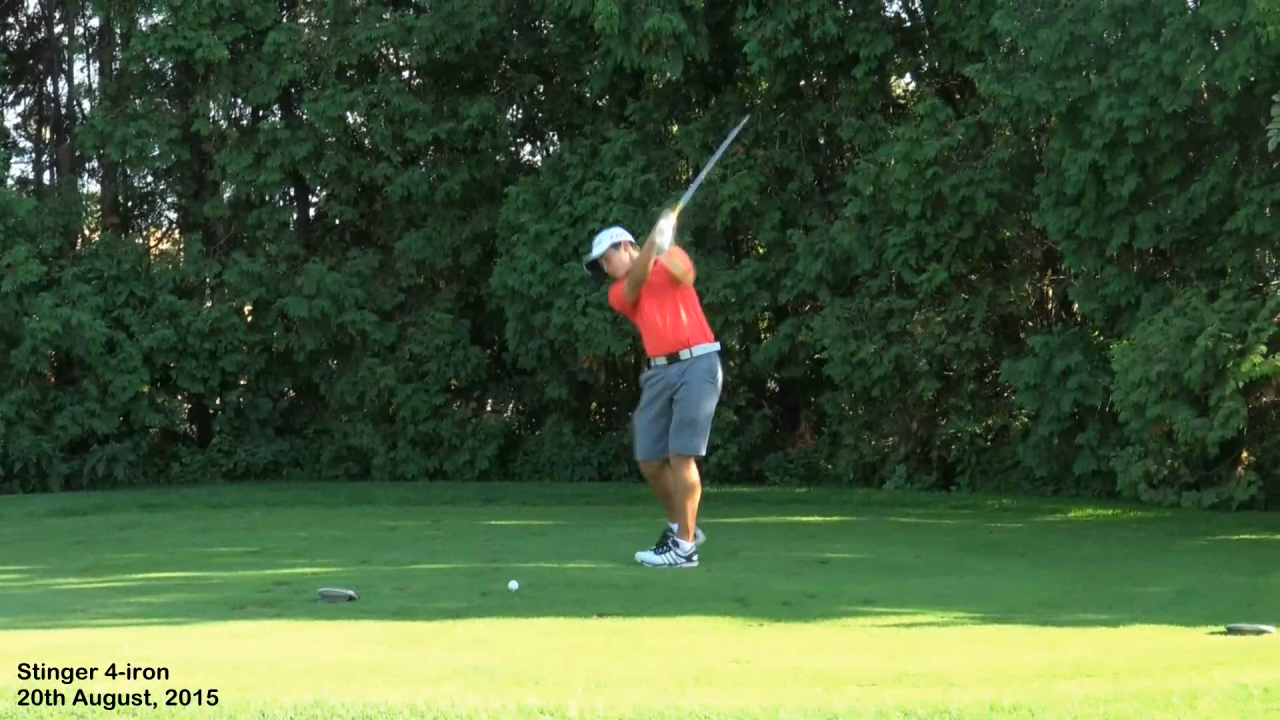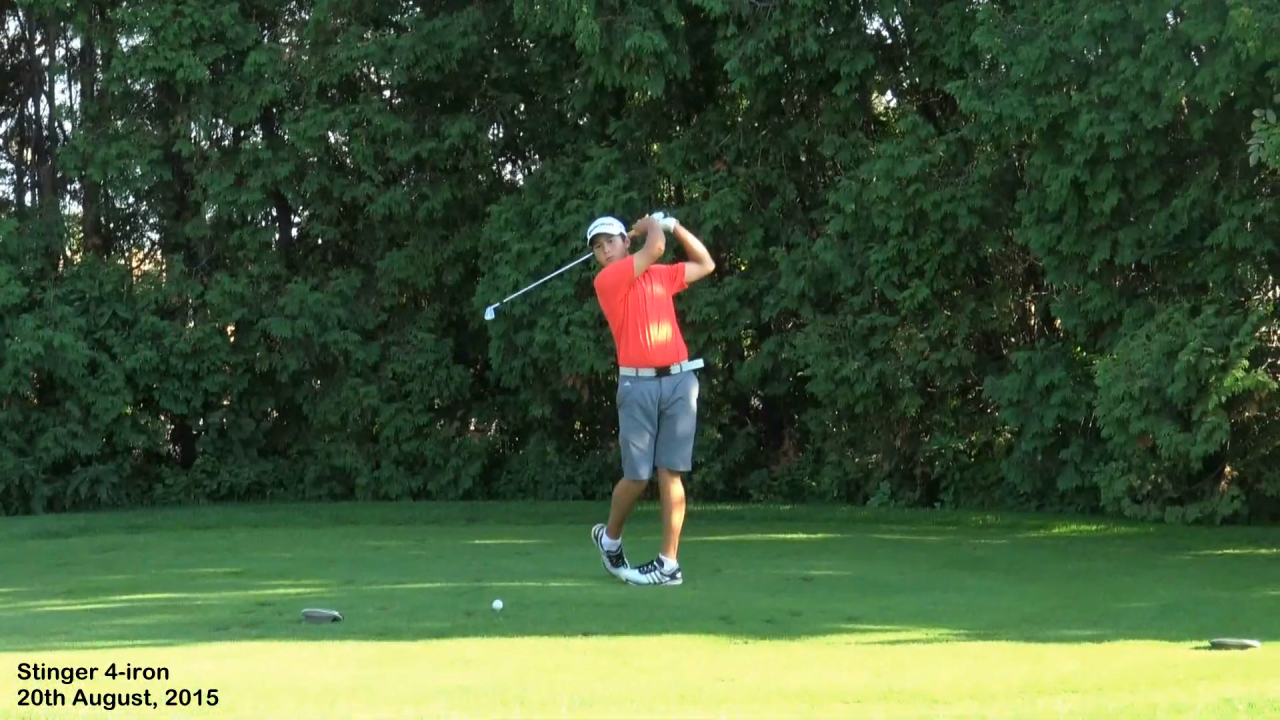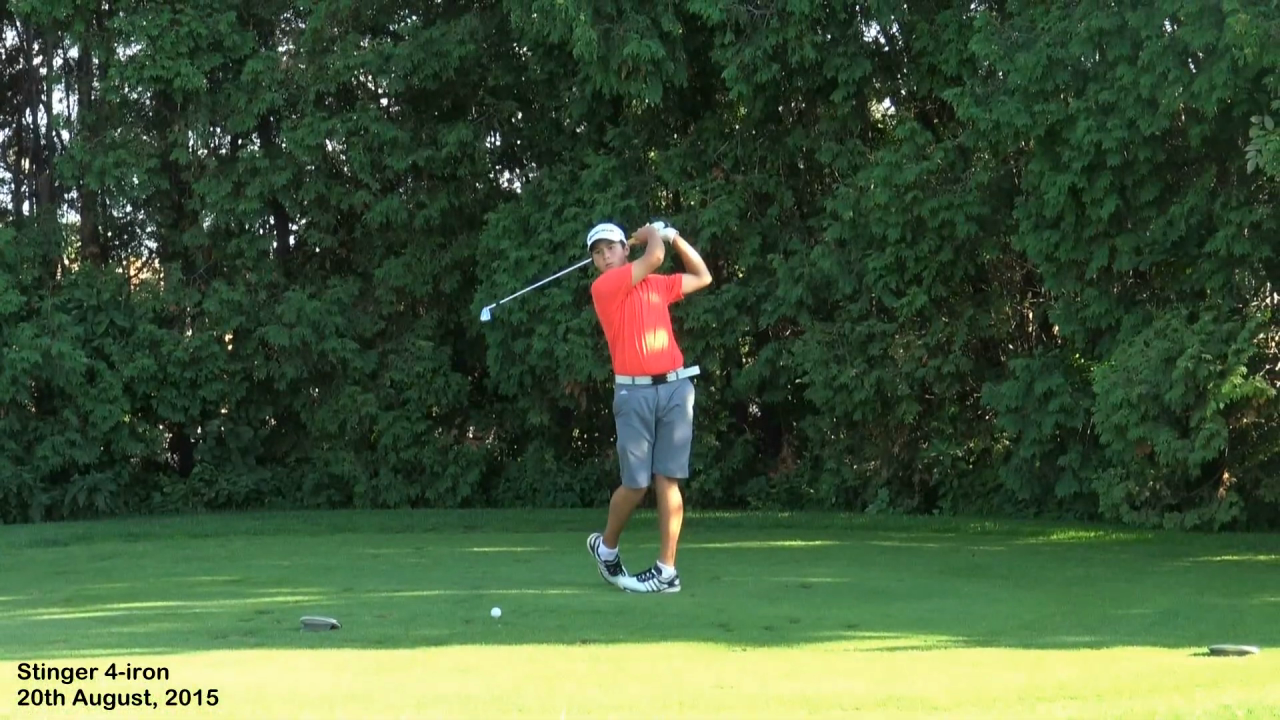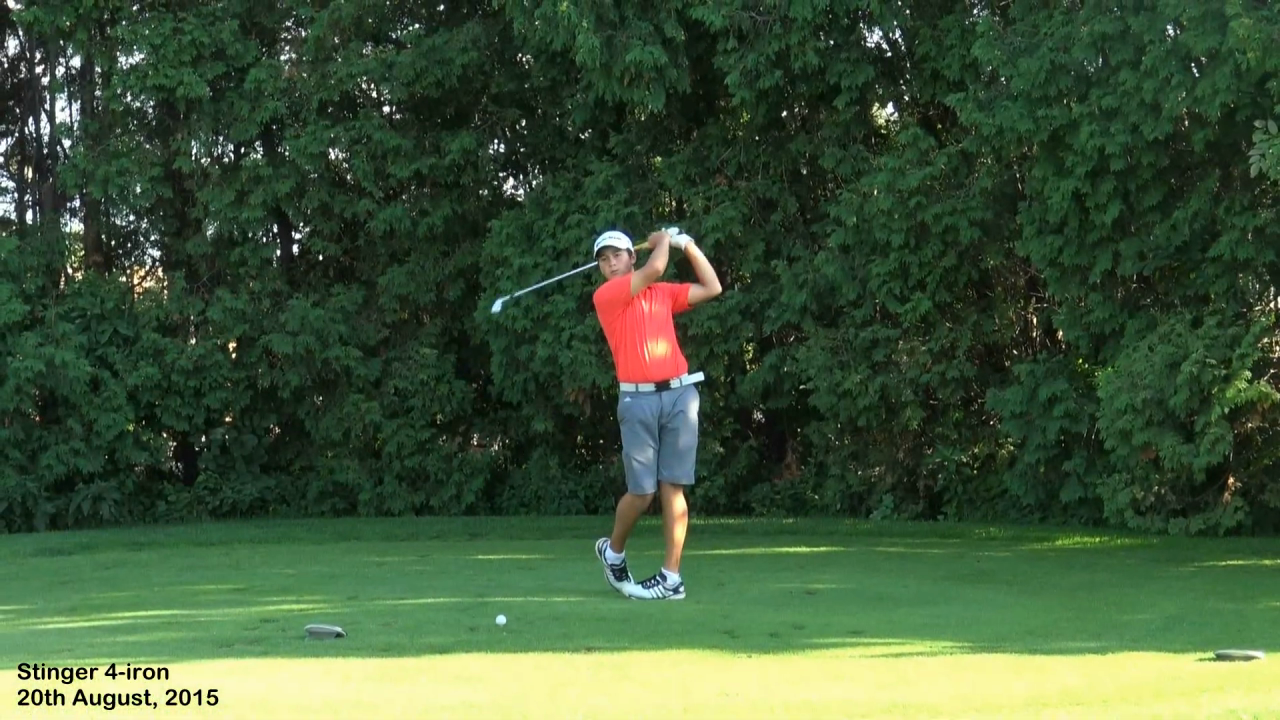
dt=0.5s
person 1, frame 1
left shoulder: (670, 258)
right shoulder: (619, 292)
left elbow: (684, 274)
right elbow: (635, 282)
left wrist: (664, 244)
right wrist: (654, 241)
left hip: (697, 365)
right hip: (659, 371)
left knee: (681, 455)
right knee: (648, 457)
left ankle: (685, 545)
right ankle: (682, 527)
person 1, frame 2
left shoulder: (661, 275)
right shoulder: (606, 281)
left elbow: (706, 264)
right elbow: (655, 248)
left wrist: (673, 224)
right wrist: (653, 227)
left hip: (679, 380)
right hip: (637, 384)
left knee: (670, 472)
right knee: (637, 475)
left ankle: (668, 562)
right ankle: (609, 537)
person 1, frame 3
left shoulder: (656, 284)
right shoulder: (603, 287)
left elbow: (702, 277)
right elbow: (654, 257)
left wrist: (673, 235)
right wrist: (654, 234)
left hip: (674, 387)
right hip: (634, 392)
left knee: (667, 479)
right knee: (636, 483)
left ankle: (666, 569)
right ankle: (606, 547)
person 1, frame 4
left shoulder: (664, 292)
right shoulder: (604, 296)
left elbow: (712, 289)
right elbow: (654, 270)
left wrist: (686, 244)
right wrist: (662, 240)
left hip: (679, 394)
right hip: (638, 400)
left knee: (672, 486)
right knee: (642, 491)
left ankle: (671, 576)
right ankle: (613, 551)
